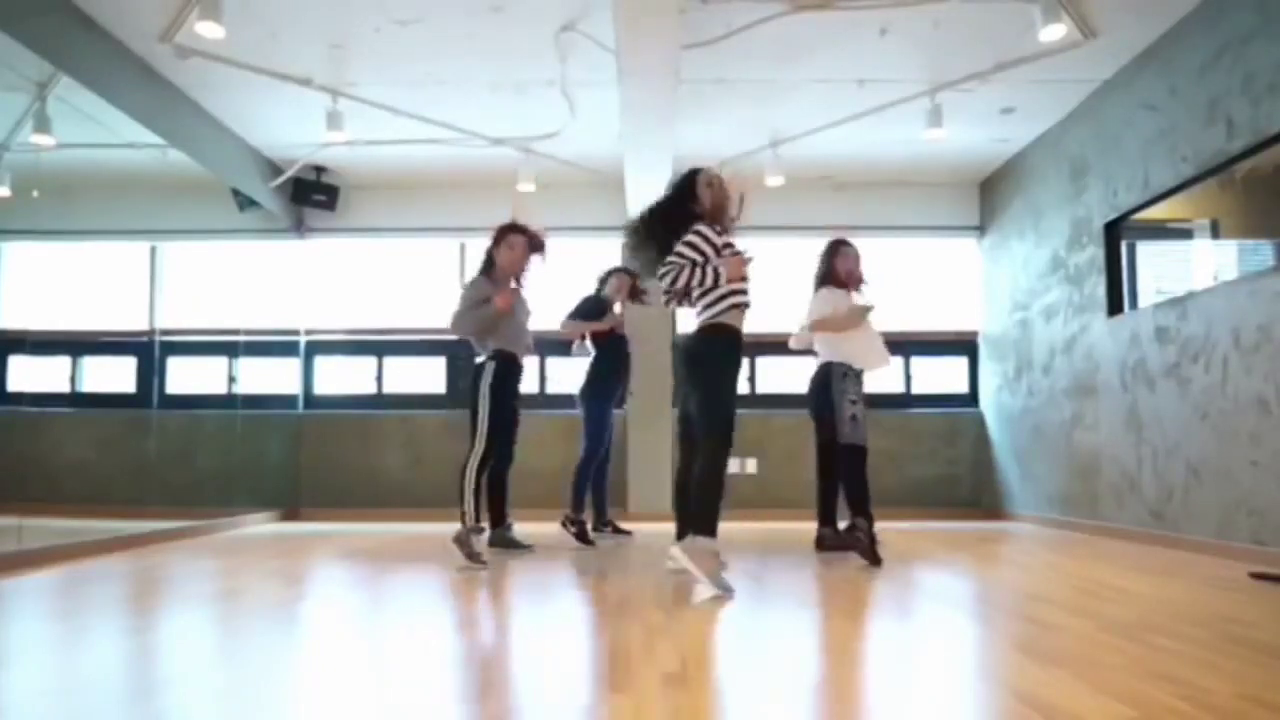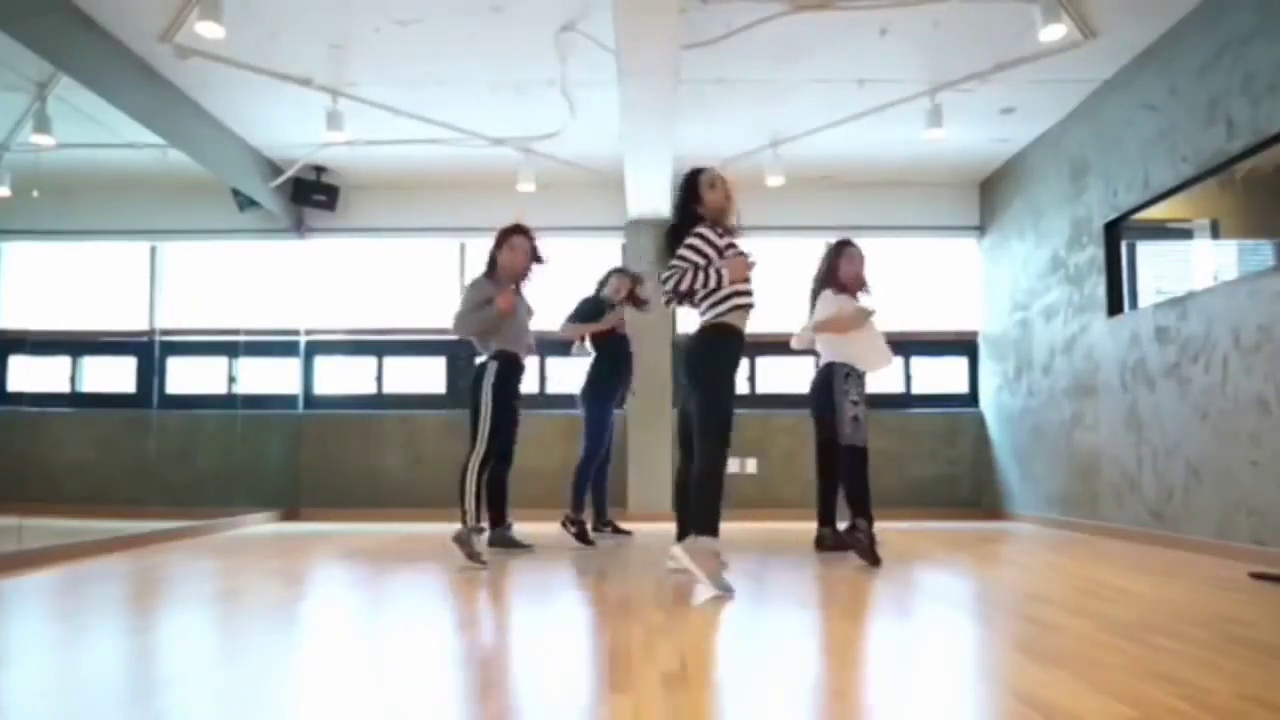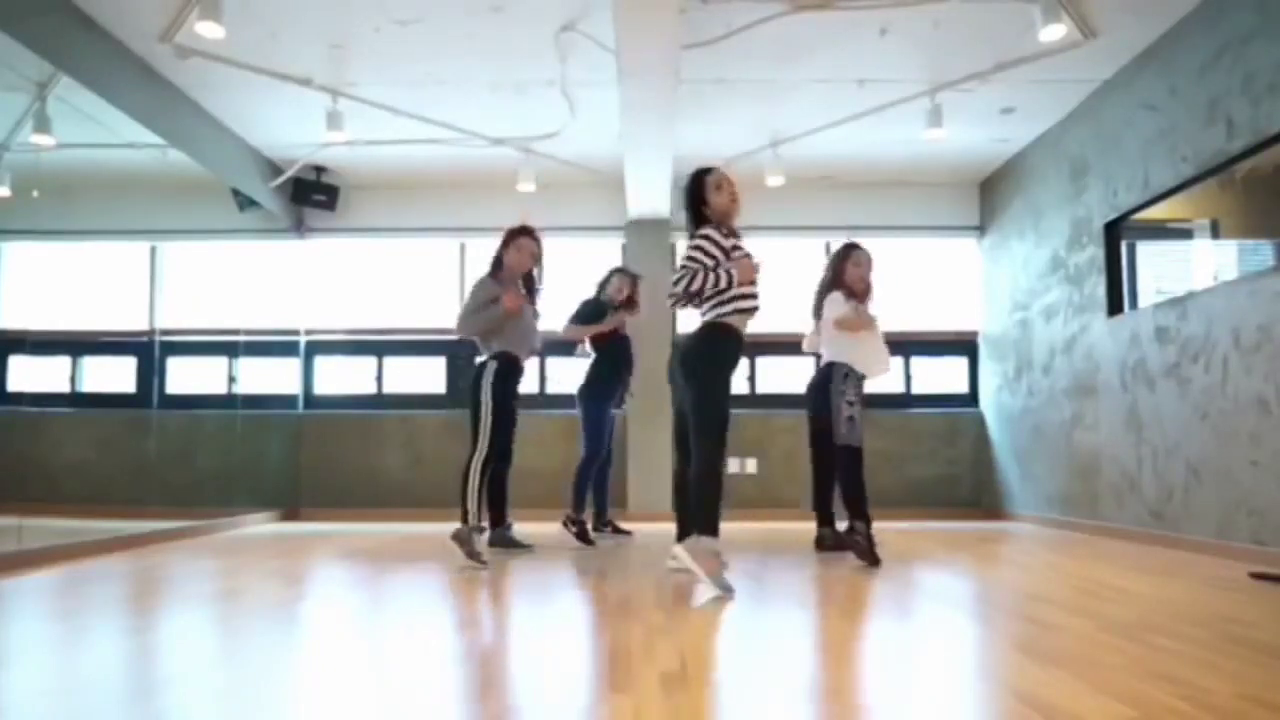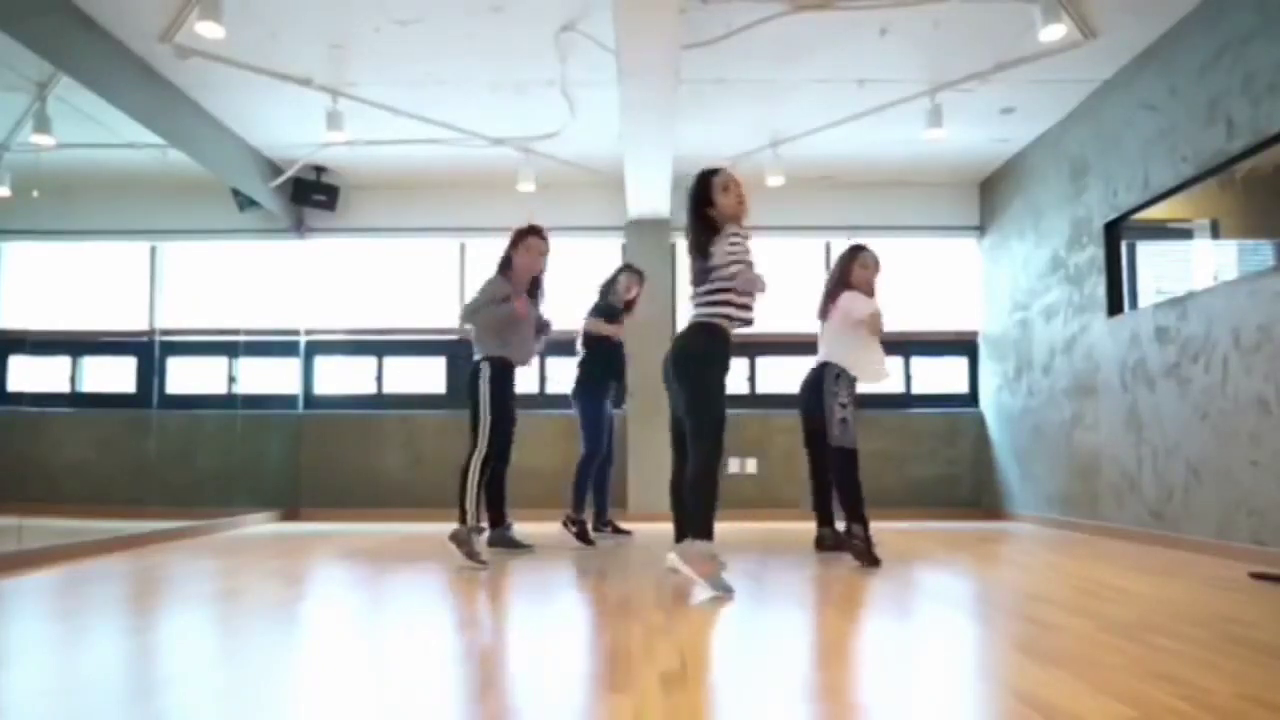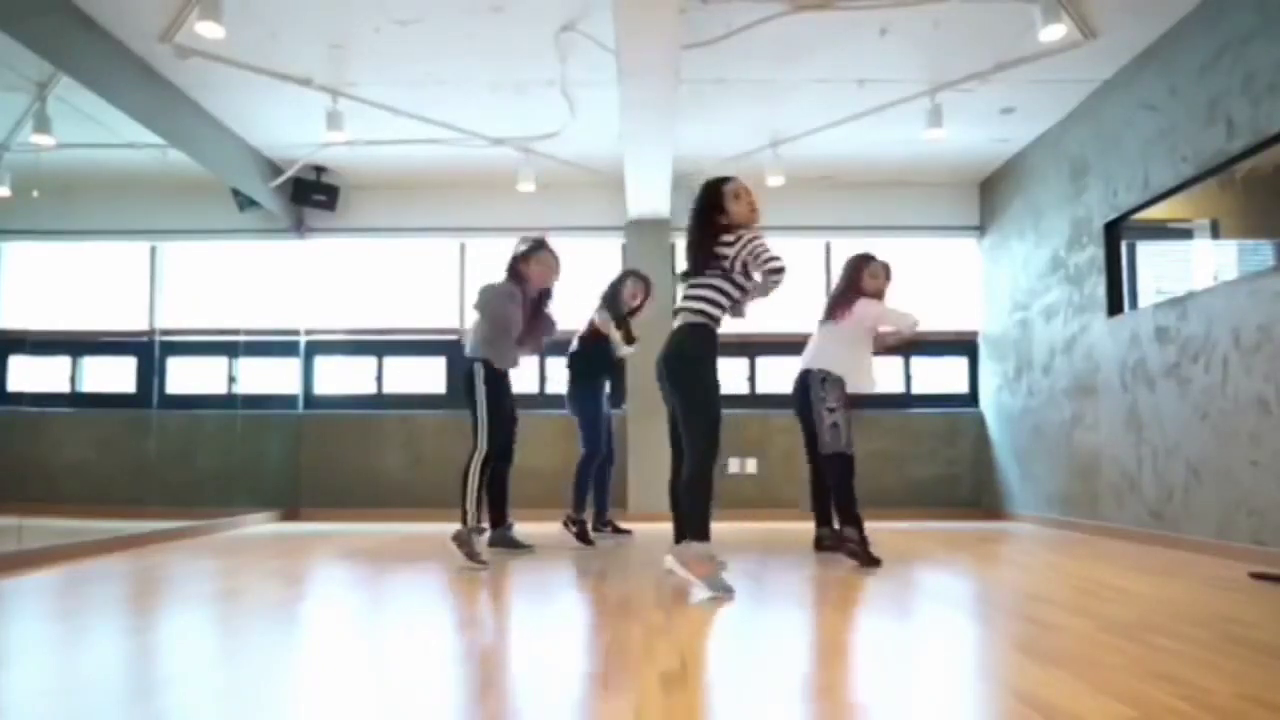
dt=0.1s
person 1, frame 1
left shoulder: (715, 237)
right shoulder: (702, 231)
left elbow: (674, 292)
right elbow: (665, 277)
right wrist: (721, 273)
left hip: (706, 349)
right hip: (714, 347)
left knee: (693, 454)
right knee: (714, 448)
left ankle: (685, 543)
right ankle: (699, 543)
person 1, frame 2
left shoulder: (718, 238)
right shoulder: (704, 234)
left elbow: (677, 293)
right elbow: (671, 281)
right wrist: (725, 272)
left hip: (703, 350)
right hip: (714, 349)
left knee: (693, 452)
right knee: (711, 448)
left ankle: (688, 542)
right ankle: (699, 542)
person 1, frame 3
left shoulder: (722, 239)
right shoulder: (711, 235)
left elbow: (682, 294)
right elbow: (680, 283)
right wrist: (734, 274)
left hip: (696, 352)
right hip: (711, 349)
left knee: (691, 453)
right knee: (708, 448)
left ankle: (687, 543)
right ankle: (700, 542)
person 1, frame 4
left shoulder: (722, 241)
right shoulder: (730, 236)
right elbow: (740, 278)
left wrist: (739, 288)
right wrist: (751, 283)
left hip: (689, 351)
right hip: (702, 350)
left knee: (689, 451)
right knee: (706, 450)
left ankle: (688, 544)
right ankle: (694, 547)
person 1, frame 5
left shoulder: (714, 249)
right shoulder: (740, 239)
right elbow: (773, 271)
left wrist: (740, 289)
right wrist: (755, 288)
left hip: (678, 353)
right hip: (691, 352)
left knee: (688, 454)
right knee: (700, 451)
left ankle: (685, 546)
right ankle: (691, 549)
person 2, frame 1
left shoulder: (512, 289)
right shoulder: (482, 284)
right elbow: (458, 324)
right wrist: (495, 308)
left hip: (508, 374)
right hip: (494, 370)
left knee: (502, 457)
right knee: (483, 449)
left ankle: (500, 528)
right ankle: (468, 529)
person 2, frame 2
left shoulder: (514, 291)
right shoulder: (484, 285)
right elbow: (461, 325)
right wrist: (496, 309)
left hip: (509, 374)
right hip: (495, 371)
left knee: (502, 455)
right knee: (484, 449)
left ankle: (499, 528)
right ankle: (468, 528)
person 2, frame 3
left shoulder: (522, 293)
right shoulder: (489, 285)
right elbow: (465, 325)
right wrist: (501, 309)
left hip: (508, 374)
right hip: (495, 371)
left knee: (501, 455)
right knee: (485, 449)
left ankle: (499, 528)
right ankle: (468, 527)
person 2, frame 4
left shoulder: (527, 295)
right shoulder: (499, 286)
right elbow: (470, 315)
left wrist: (535, 328)
right wrist: (510, 310)
left hip: (503, 375)
right hip: (490, 371)
left knee: (499, 452)
right knee: (485, 447)
left ankle: (498, 528)
right ankle: (467, 528)
person 2, frame 5
left shoulder: (534, 303)
right shoulder: (507, 292)
right elbow: (484, 301)
left hip: (498, 375)
right hip: (483, 371)
left knee: (502, 453)
right knee: (487, 447)
left ankle: (500, 528)
right ankle: (468, 528)
person 3, frame 1
left shoulder: (842, 298)
right shoulder: (829, 294)
left elbow: (797, 341)
right elbow: (814, 324)
right wrist: (851, 318)
left hip: (832, 379)
right hip: (839, 376)
left knee: (831, 460)
right knee: (852, 451)
left ankle: (827, 531)
right ankle: (861, 527)
person 3, frame 2
left shoulder: (844, 301)
right shoulder: (831, 297)
left elbow: (800, 341)
right elbow: (824, 323)
right wrist: (859, 317)
left hip: (831, 380)
right hip: (842, 377)
left knee: (830, 459)
right knee: (853, 452)
left ankle: (827, 530)
right ankle: (861, 527)
person 3, frame 3
left shoulder: (853, 304)
right shoulder: (838, 298)
left elbow: (811, 343)
right elbow: (841, 322)
right wrist: (864, 321)
left hip: (826, 383)
right hip: (840, 378)
left knee: (826, 461)
right knee: (848, 453)
left ankle: (826, 531)
right ankle: (859, 530)
person 3, frame 4
left shoulder: (844, 304)
right shoulder: (850, 298)
right elbow: (873, 322)
right wrist: (876, 324)
left hip: (816, 384)
right hip: (832, 382)
left knee: (824, 461)
right knee: (843, 456)
left ankle: (826, 531)
right ankle: (857, 533)
person 3, frame 5
left shoulder: (843, 309)
right shoulder: (865, 306)
right elbow: (909, 324)
left wrist: (880, 337)
right wrist: (890, 334)
left hip: (812, 384)
right hip: (824, 384)
left knee: (824, 462)
right knee: (838, 459)
left ankle: (825, 531)
right ankle: (852, 534)
person 4, frame 1
left shoulder: (609, 309)
right shoulder: (594, 303)
right elbow: (566, 326)
right wrist: (602, 324)
left hip: (605, 392)
right hip: (599, 389)
left knee: (602, 456)
right knee: (593, 452)
left ankle: (601, 520)
right ankle: (574, 517)
person 4, frame 2
left shoulder: (611, 310)
right shoulder: (593, 304)
right elbow: (566, 329)
right wrist: (602, 325)
left hip: (607, 392)
right hip: (600, 390)
left knee: (602, 455)
right knee: (594, 451)
left ankle: (601, 519)
right ankle: (574, 517)
person 4, frame 3
left shoulder: (613, 312)
right shoulder: (594, 305)
right elbow: (568, 331)
right wrist: (603, 326)
left hip: (605, 392)
right hip: (598, 390)
left knee: (603, 457)
right knee: (594, 452)
left ankle: (601, 519)
right ankle: (575, 516)
person 4, frame 4
left shoulder: (616, 312)
right shoulder: (606, 307)
right elbow: (590, 325)
right wrist: (616, 331)
left hip: (601, 391)
right hip: (591, 388)
left knee: (604, 454)
right knee: (594, 450)
left ankle: (601, 519)
right ankle: (575, 517)
person 4, frame 5
left shoulder: (621, 317)
right shoulder: (609, 308)
right elbow: (600, 318)
right wrist: (618, 340)
left hip: (594, 388)
right hip: (584, 387)
left knee: (605, 454)
right knee: (594, 450)
left ankle: (601, 518)
right ankle: (575, 516)
